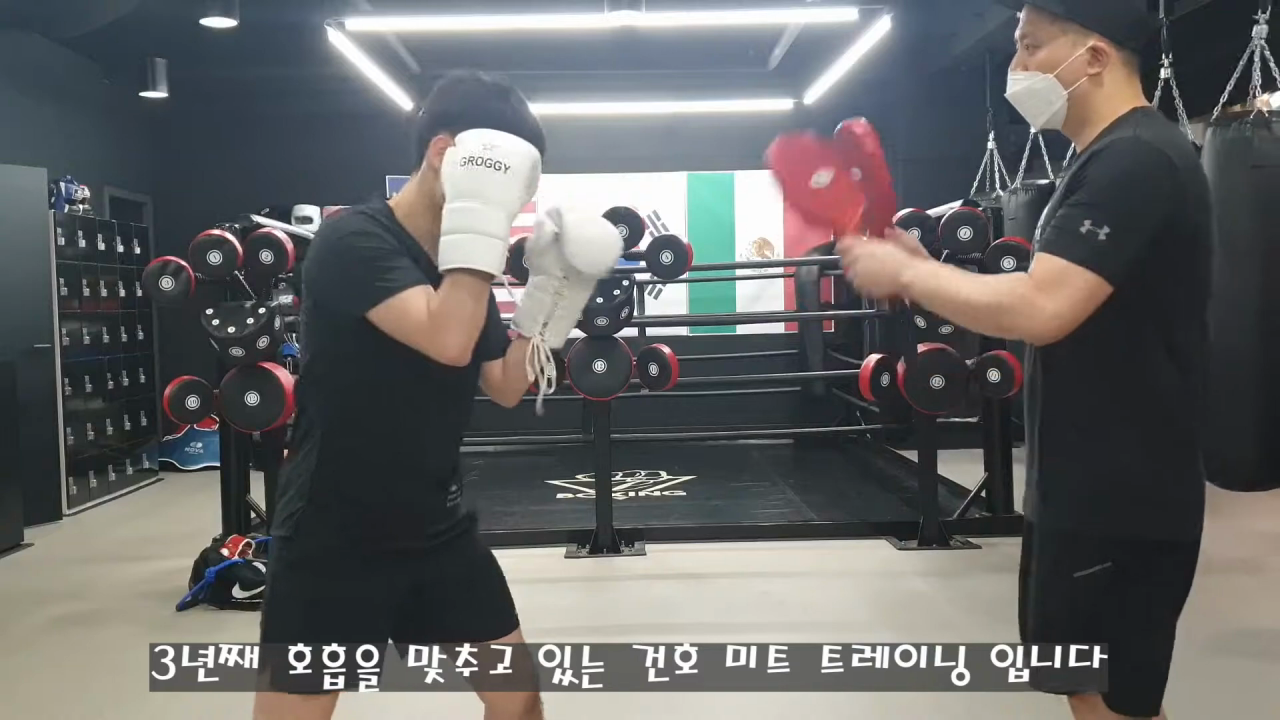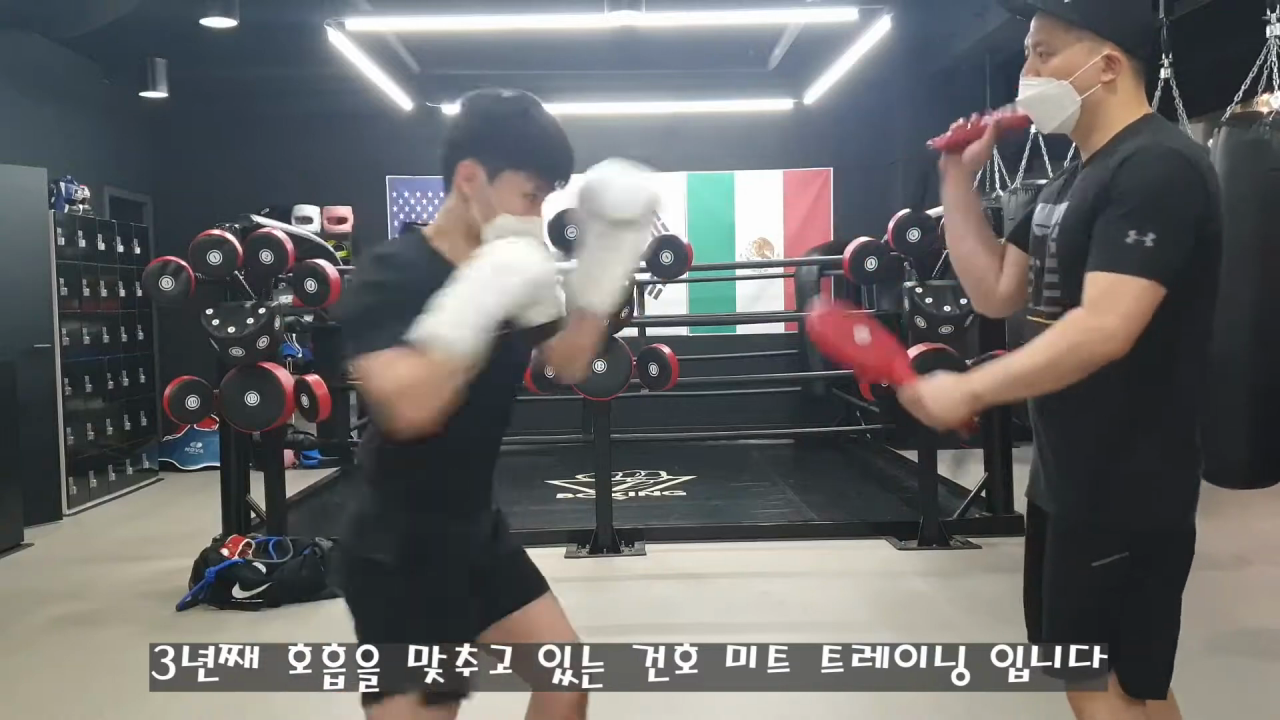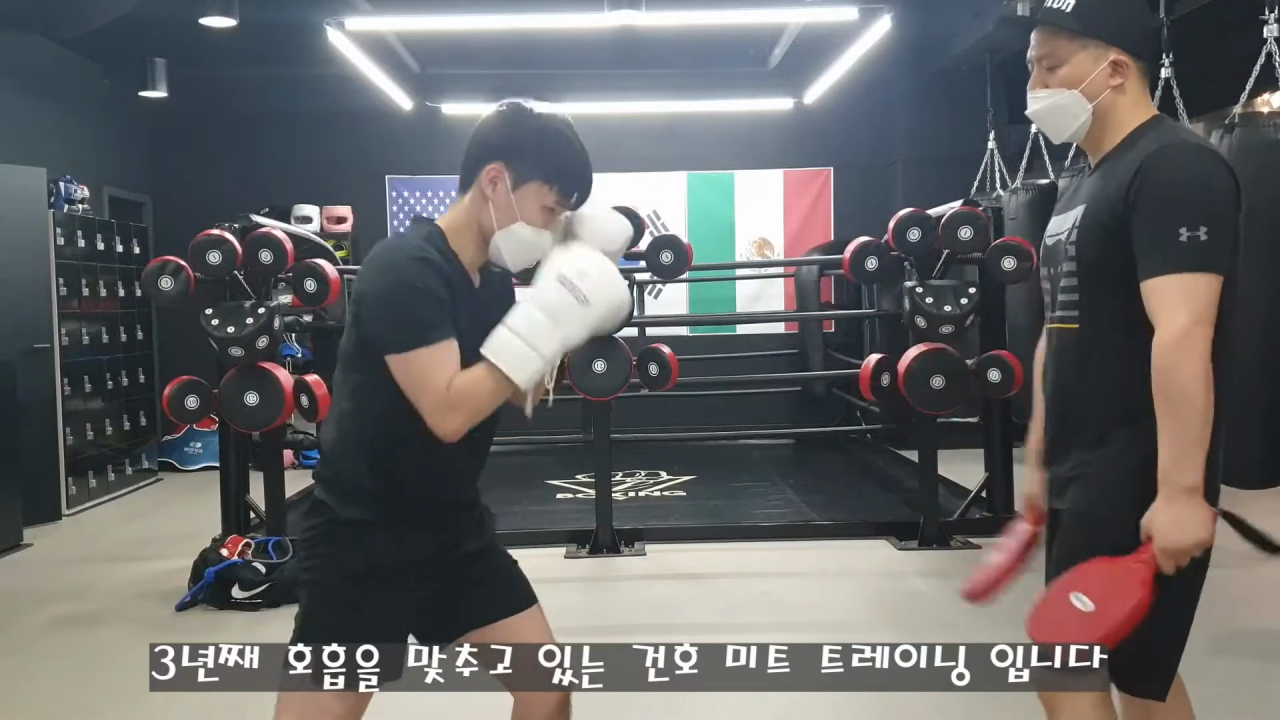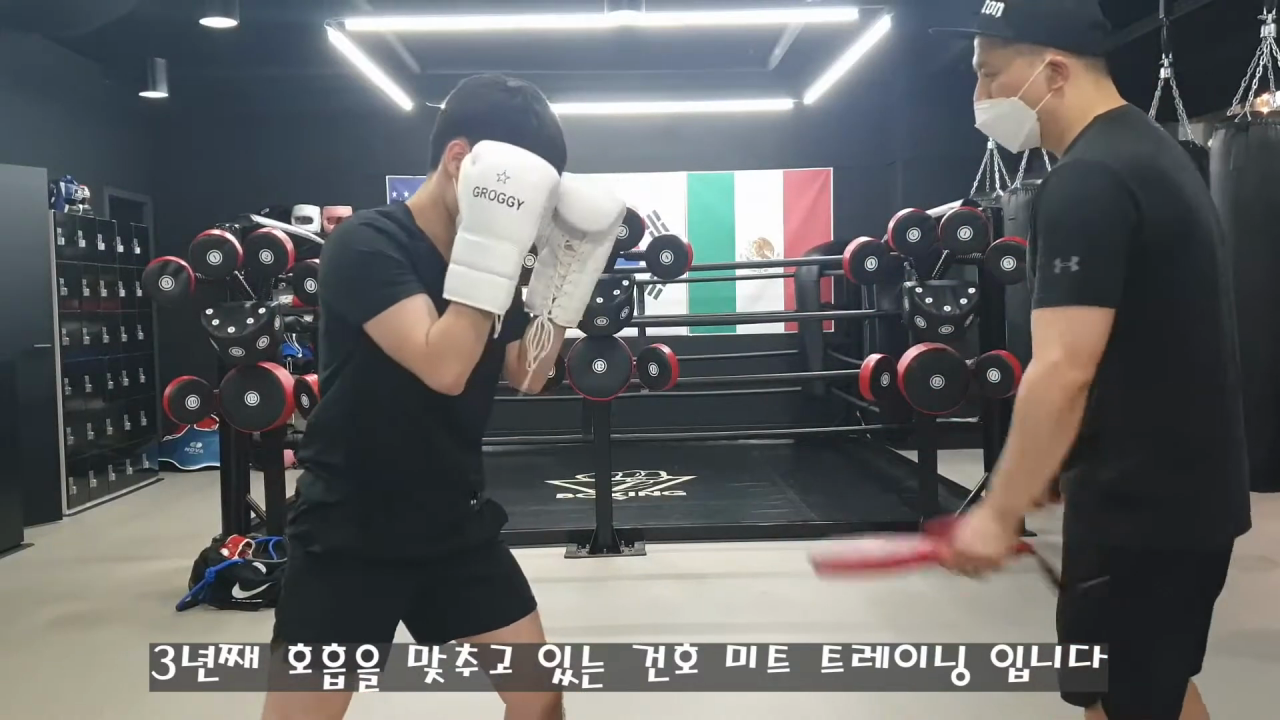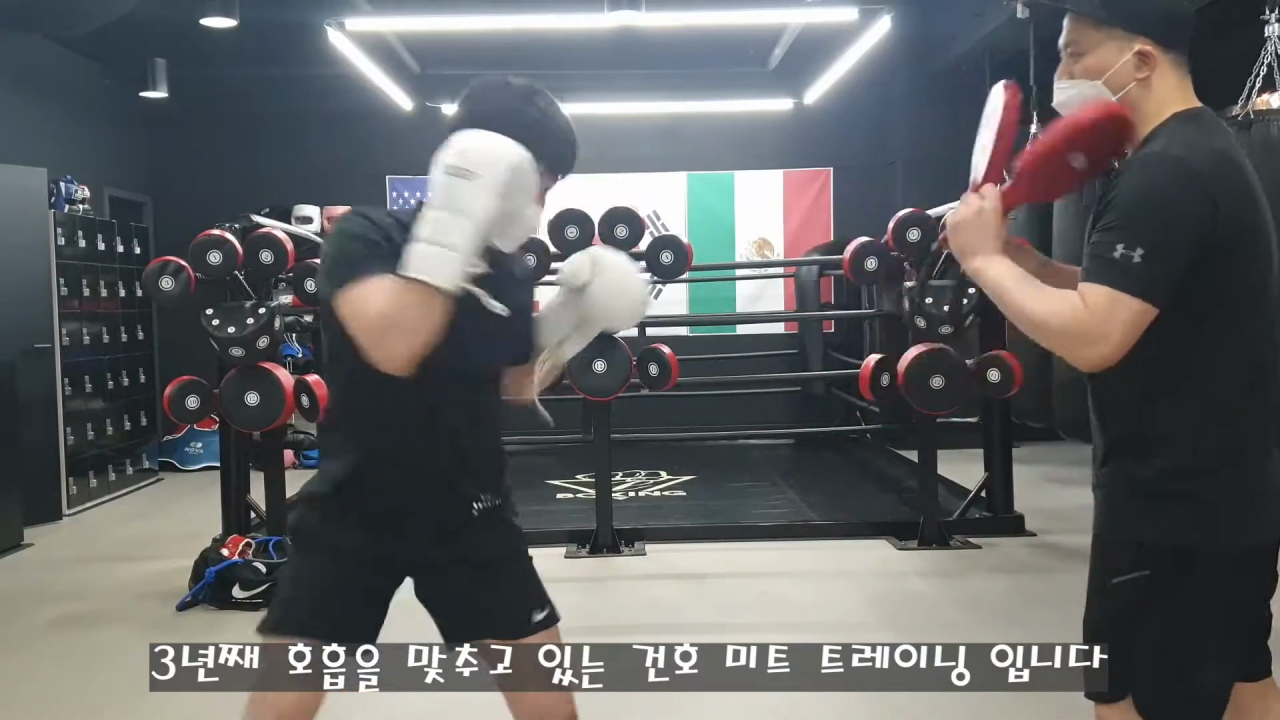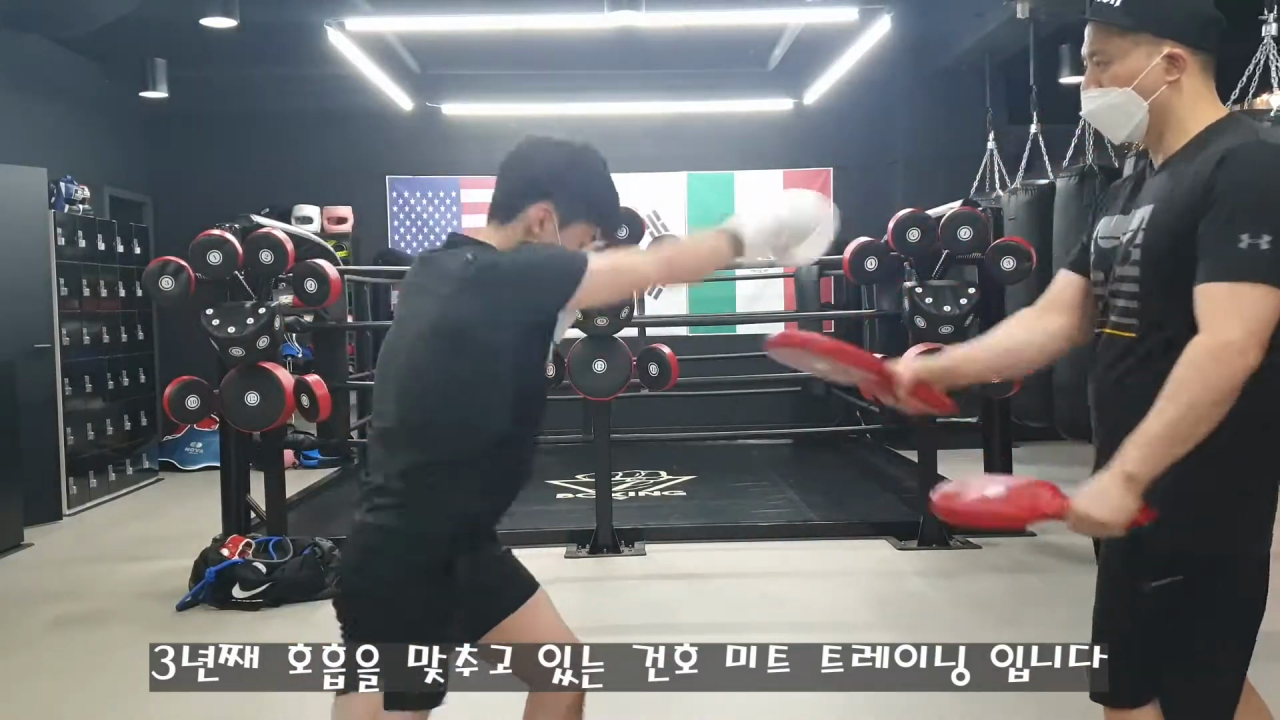
dt=0.5s
person 1, frame 1
left shoulder: (1134, 161)
right shoulder: (1110, 161)
left elbow: (1041, 310)
right elbow: (1055, 302)
left wrist: (899, 276)
right wrist: (930, 272)
left hip: (1121, 489)
right hip: (1088, 480)
person 1, frame 2
left shoulder: (1158, 171)
right shoulder: (1076, 176)
left elbow: (1102, 329)
right elbow: (996, 290)
left wrist: (966, 391)
right wrist: (957, 187)
left hip: (1130, 482)
right hip: (1066, 470)
person 1, frame 3
left shoulder: (1175, 170)
right shoulder: (1087, 183)
left elbow: (1182, 336)
left wrist: (1181, 491)
right wrist: (1036, 461)
left hip: (1139, 486)
right hip: (1087, 478)
person 1, frame 4
left shoulder: (1087, 181)
right shoulder: (1146, 153)
left elbow: (1063, 371)
left wrist: (999, 512)
left hip: (1140, 498)
right hip: (1193, 483)
person 1, frame 5
left shoulder: (1166, 173)
right shoulder: (1191, 157)
left elbow: (1093, 337)
right elbow: (1115, 301)
left wrist: (982, 258)
right wrist: (1014, 255)
left hip: (1176, 497)
right hip: (1219, 488)
person 1, frame 6
right shoulder: (1138, 183)
right elbow: (1054, 318)
left wrist: (1122, 476)
right wrist: (939, 369)
left hip: (1191, 502)
right hip: (1134, 496)
person 2, frame 1
left shoulder: (458, 256)
right shoulder: (351, 239)
left elbow: (506, 386)
right elbow: (448, 340)
left wrist: (557, 286)
right wrist: (482, 217)
left hip: (435, 528)
right hip: (333, 537)
person 2, frame 2
left shoulder: (492, 269)
right shoulder: (386, 277)
left elbow: (569, 362)
right elbow: (410, 407)
left wrist: (605, 254)
right wrist: (478, 300)
left hip: (468, 526)
right hip: (402, 544)
person 2, frame 3
left shoulder: (487, 277)
right shoulder: (405, 270)
left elbow: (516, 385)
right elbow: (448, 413)
left wrist: (568, 286)
right wrist: (548, 324)
left hip: (452, 533)
right hip: (360, 545)
person 2, frame 4
left shoulder: (476, 255)
right shoulder: (367, 243)
left elbow: (527, 375)
right elbow: (444, 366)
left wrist: (571, 264)
right wrist: (495, 244)
left hip: (455, 524)
right hip: (349, 532)
person 2, frame 5
left shoulder: (509, 271)
right shoulder: (365, 237)
right elbow: (393, 349)
left wrist: (572, 318)
right wrist: (455, 223)
left hip: (470, 526)
right hip: (352, 524)
person 2, frame 6
left shoulder: (437, 274)
right shoulder: (510, 275)
right elbow: (657, 266)
left wrist: (553, 312)
right wrist: (757, 227)
left hip: (450, 542)
right hip: (401, 561)
